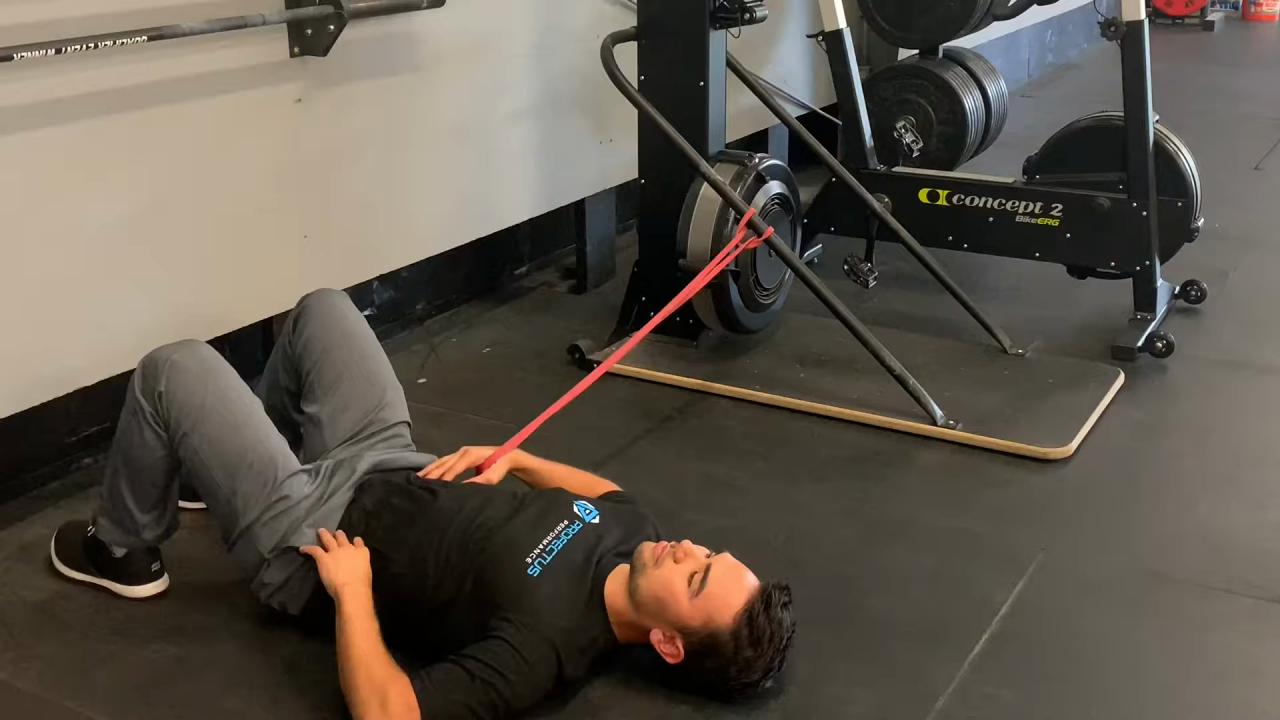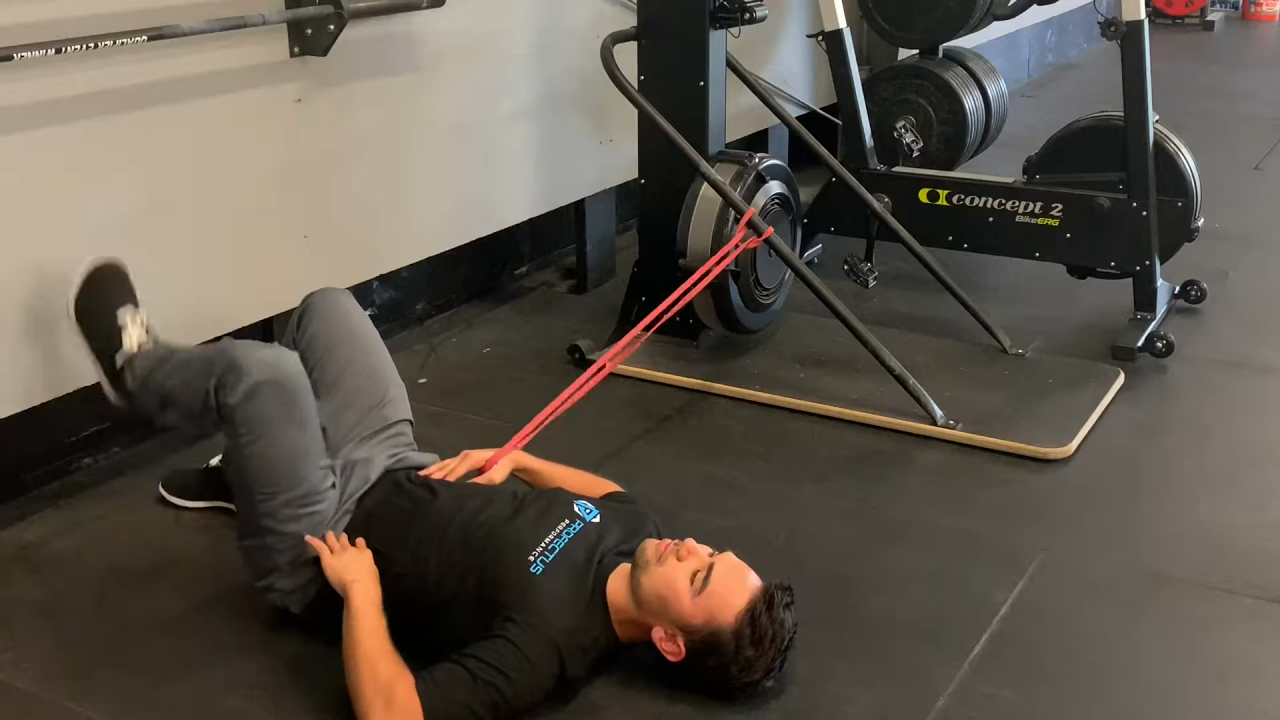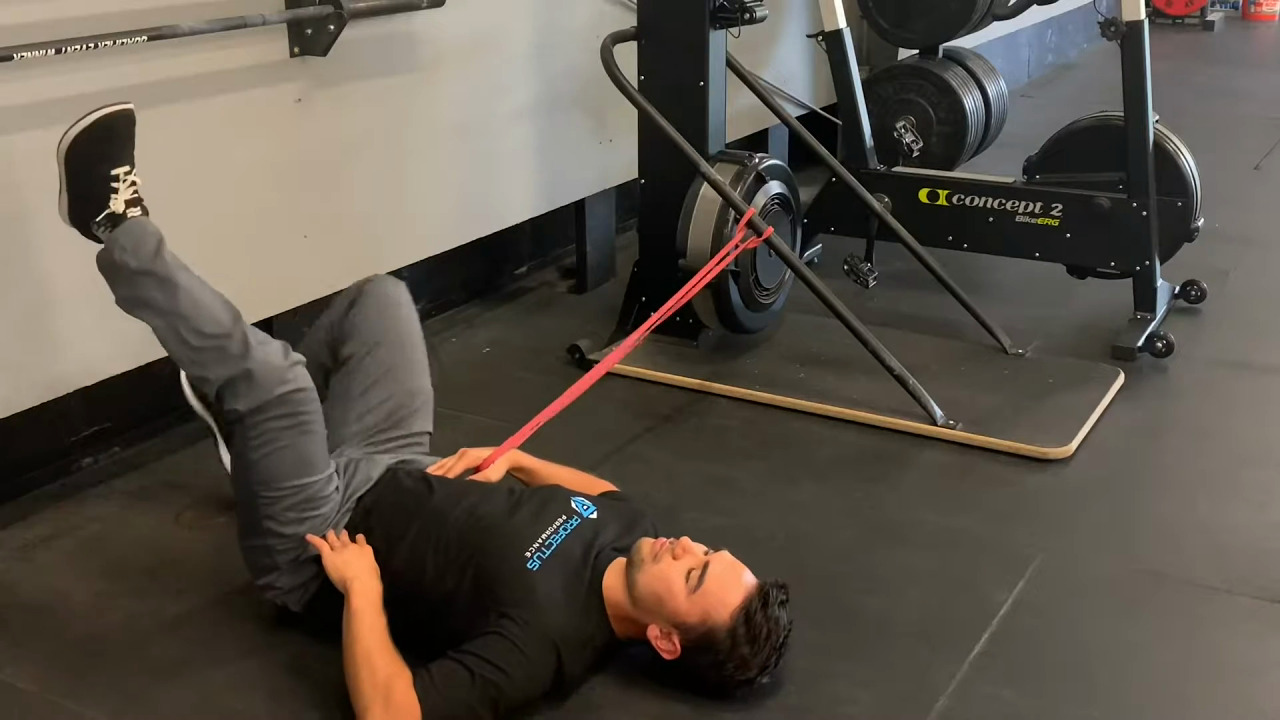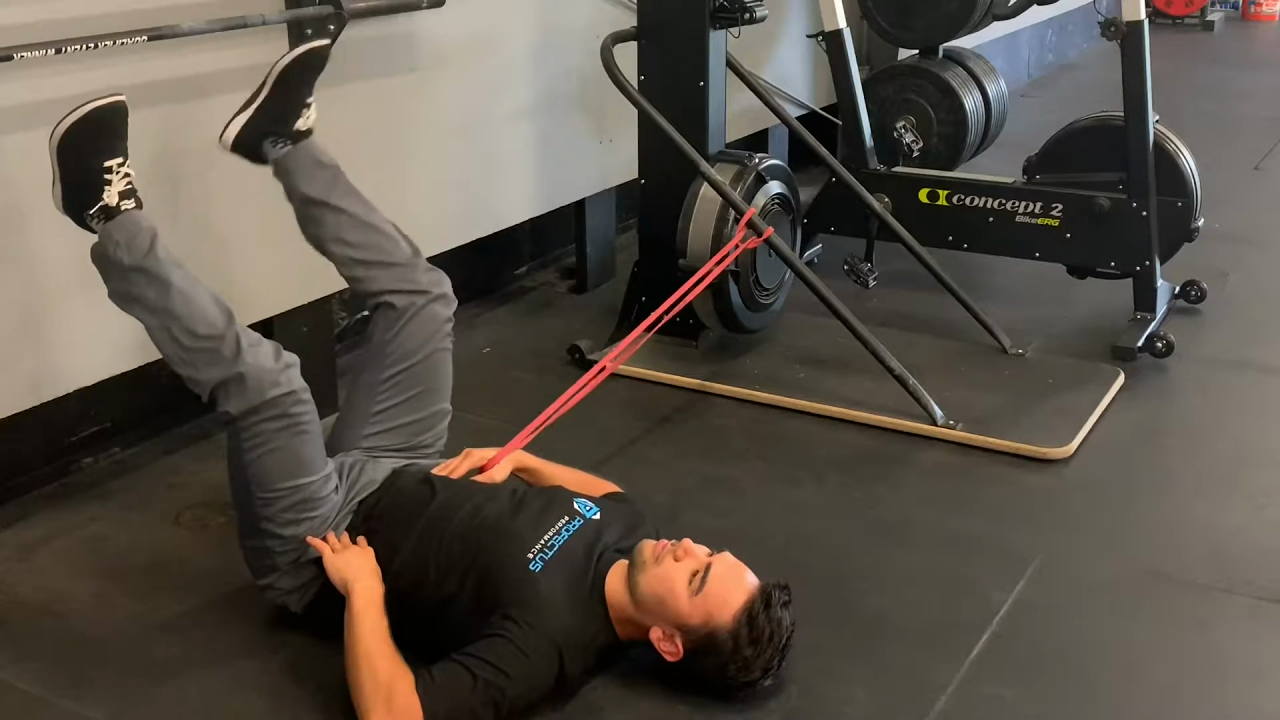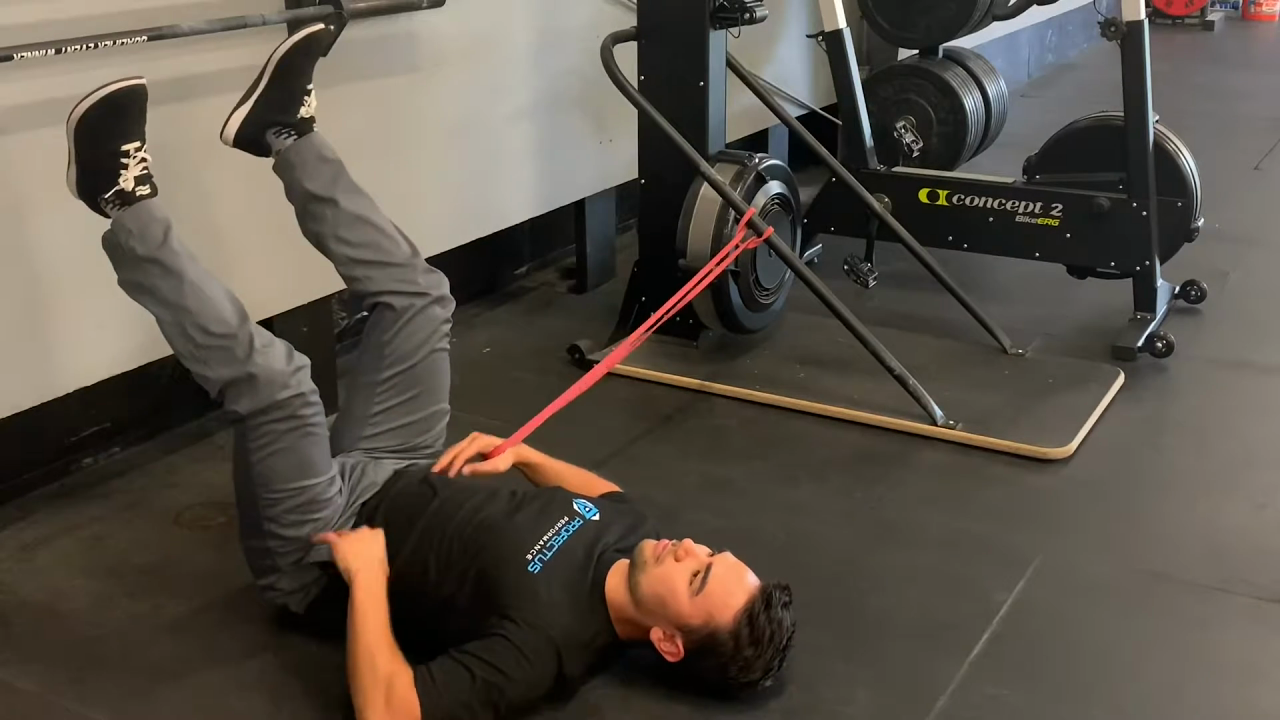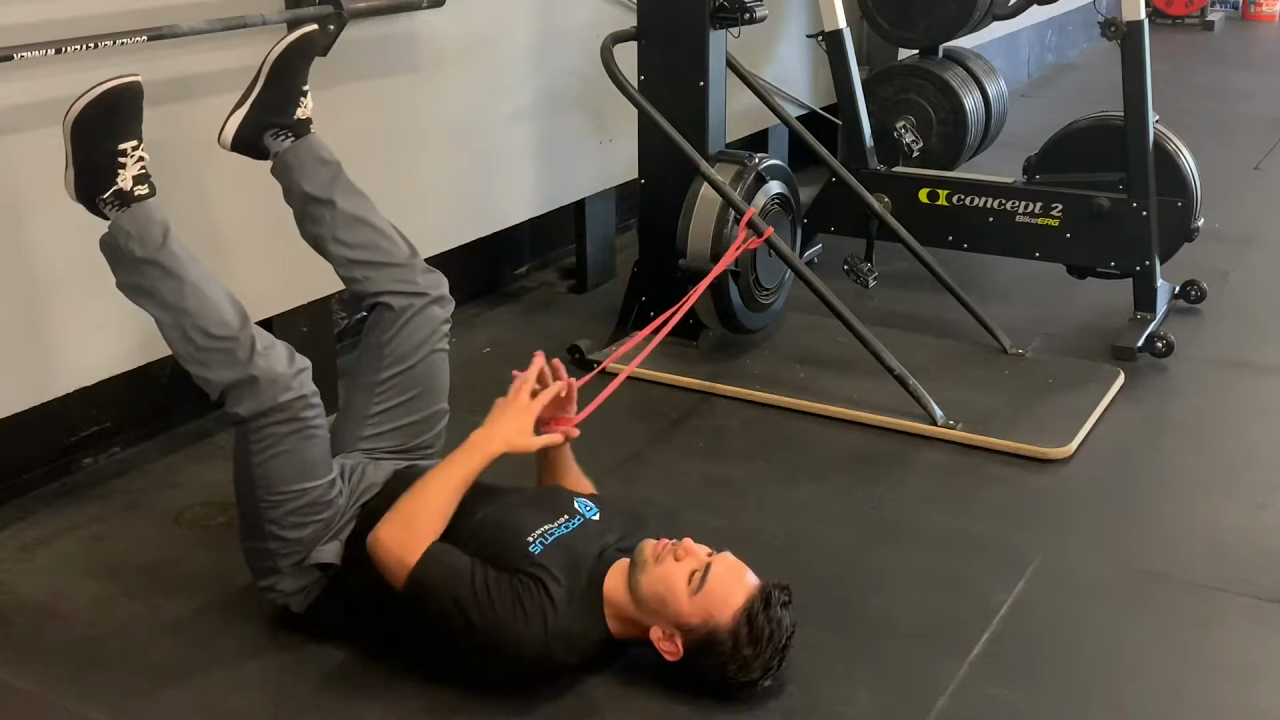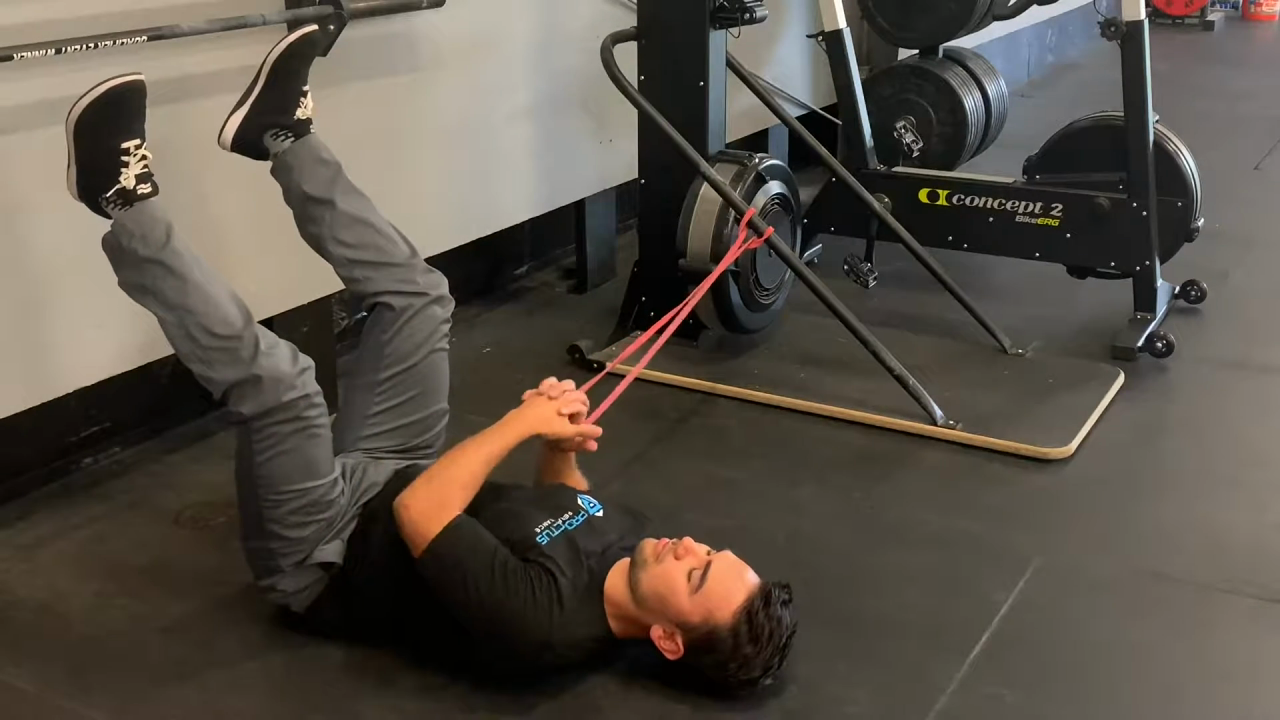
dt=0.4s
person 1, frame 1
left shoulder: (544, 640)
right shoulder: (628, 536)
right elbow: (599, 485)
left wrist: (352, 590)
right wrist: (510, 458)
left hip: (309, 538)
right hip: (390, 474)
left knee: (176, 372)
right knee: (322, 308)
left ankle: (123, 547)
right ankle: (266, 435)
person 1, frame 2
left shoulder: (553, 643)
right shoulder: (636, 540)
right elbow: (605, 489)
left wrist: (362, 593)
right wrist: (514, 459)
left hip: (328, 556)
right hip: (395, 488)
left knee: (269, 372)
right knee: (326, 310)
left ankle: (138, 371)
right ankle: (248, 478)
person 1, frame 3
left shoulder: (547, 639)
right shoulder: (628, 534)
right elbow: (601, 490)
left wrist: (363, 585)
right wrist: (513, 460)
left hip: (319, 549)
right hip: (391, 478)
left knee: (274, 377)
right knee: (378, 300)
left ankle: (119, 228)
right ankle: (240, 412)
person 1, frame 4
left shoulder: (551, 638)
right shoulder: (627, 539)
right elbow: (605, 490)
left wrist: (363, 588)
right wrist: (518, 460)
left hip: (320, 544)
right hip: (391, 480)
left knee: (262, 375)
right knee: (420, 293)
left ankle: (113, 219)
right ankle: (282, 139)
person 1, frame 5
left shoulder: (550, 640)
right shoulder: (628, 538)
right elbow: (599, 488)
left wrist: (366, 569)
right wrist: (522, 453)
left hip: (319, 551)
right hip: (389, 480)
left knee: (271, 376)
right knee: (416, 294)
left ankle: (128, 205)
right ankle: (285, 133)
person 1, frame 6
left shoulder: (544, 629)
right shoulder: (624, 542)
left elbow: (392, 548)
left wrist: (491, 437)
right wrist: (553, 437)
left hip: (319, 554)
right hip: (381, 478)
left knee: (270, 375)
right knee: (416, 294)
left ankle: (124, 204)
right ankle: (283, 135)
person 1, frame 7
left shoulder: (545, 625)
right shoulder: (625, 536)
left elbow: (415, 516)
right elbow: (559, 497)
left wrist: (524, 423)
right wrist: (564, 439)
left hip: (319, 556)
right hip: (385, 474)
left knee: (274, 376)
right knee: (415, 293)
left ankle: (129, 205)
right ankle: (283, 135)
